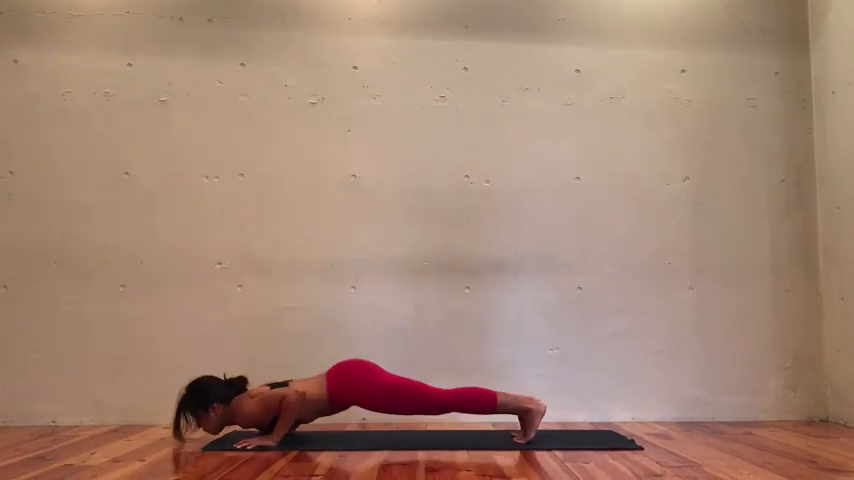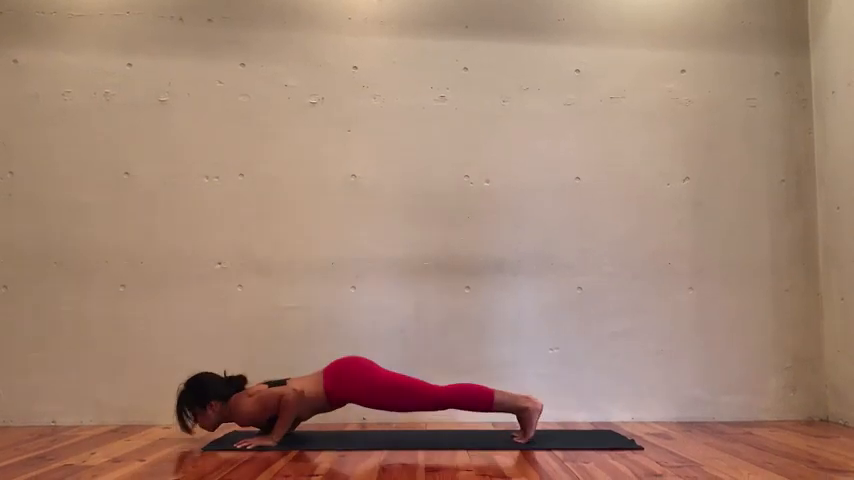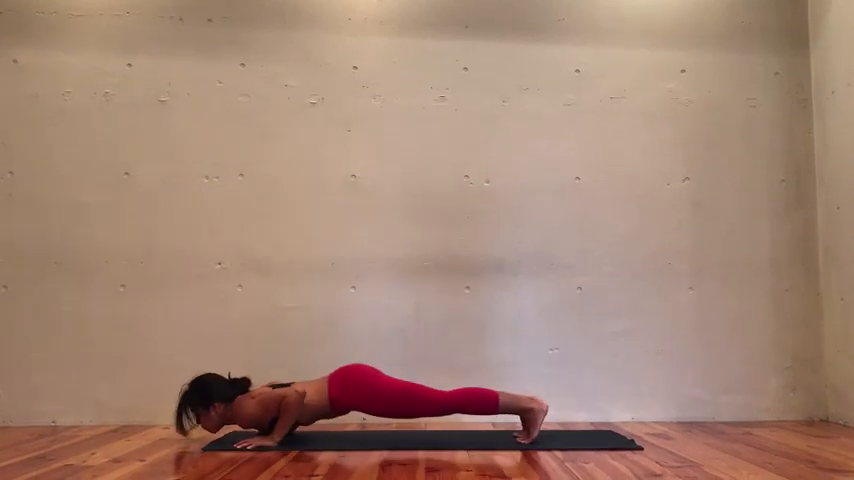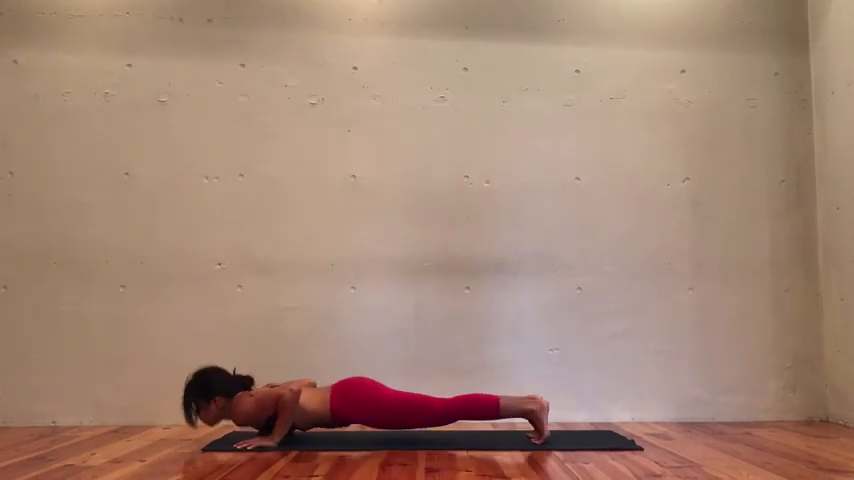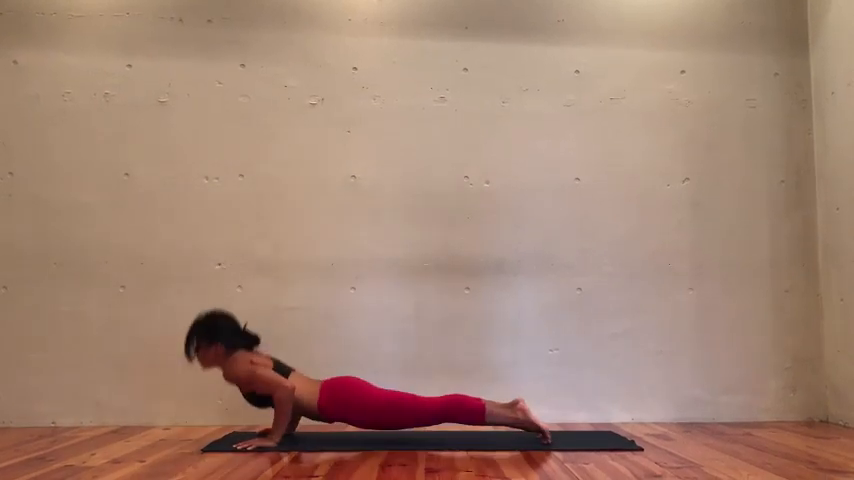
dt=0.2s
person 1, frame 1
left shoulder: (244, 411)
right shoulder: (246, 400)
left elbow: (294, 396)
left wrist: (273, 437)
right wrist: (276, 428)
left hip: (351, 383)
right hip: (348, 378)
left knee: (440, 400)
right knee: (438, 400)
left ankle: (525, 405)
right ankle: (521, 404)
person 1, frame 2
left shoulder: (242, 410)
right shoulder: (245, 397)
left elbow: (292, 394)
left wrist: (273, 436)
right wrist: (278, 427)
left hip: (348, 380)
right hip: (346, 375)
left knee: (439, 396)
right knee: (437, 397)
left ankle: (522, 404)
right ankle: (519, 402)
person 1, frame 3
left shoulder: (246, 412)
right shoulder: (248, 399)
left elbow: (295, 394)
left wrist: (273, 437)
right wrist: (281, 428)
left hip: (353, 388)
right hip: (349, 382)
left knee: (443, 401)
right knee: (442, 402)
left ankle: (526, 404)
right ankle: (524, 403)
person 1, frame 4
left shoulder: (242, 409)
right shoulder: (247, 395)
left elbow: (290, 395)
left wrist: (273, 436)
right wrist: (282, 427)
left hip: (354, 401)
right hip: (351, 393)
left knee: (445, 409)
right knee: (443, 410)
left ankle: (527, 407)
right ankle: (524, 404)
person 1, frame 5
left shoulder: (235, 367)
right shoulder: (249, 355)
left elbow: (283, 393)
left wrist: (274, 436)
right wrist: (284, 429)
left hip: (345, 400)
right hip: (343, 392)
left knee: (433, 410)
right knee: (433, 408)
left ankle: (512, 415)
right ankle: (510, 411)
